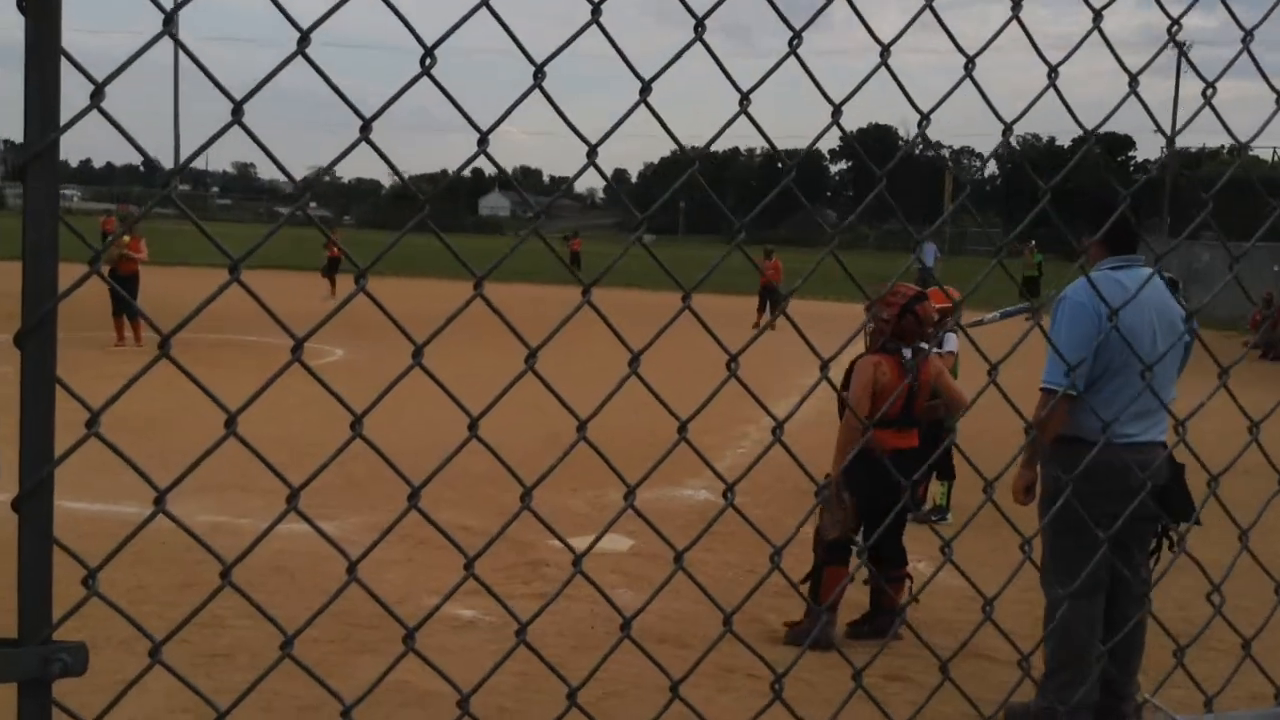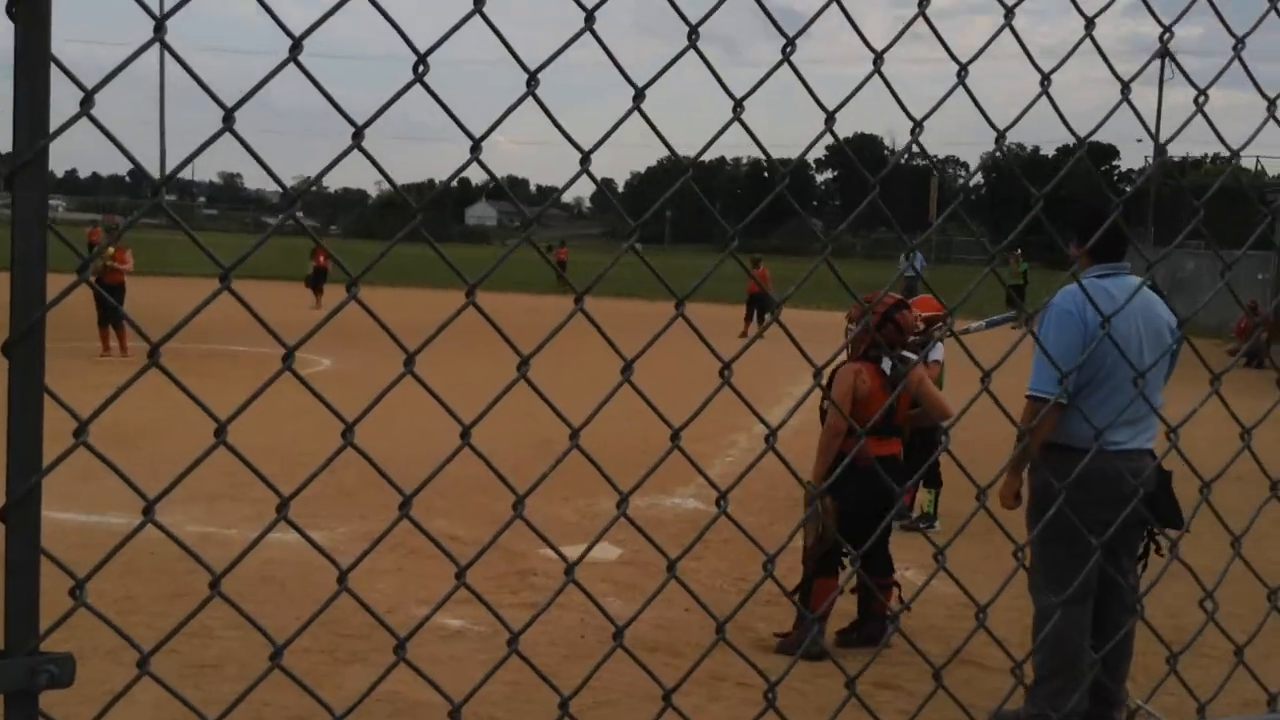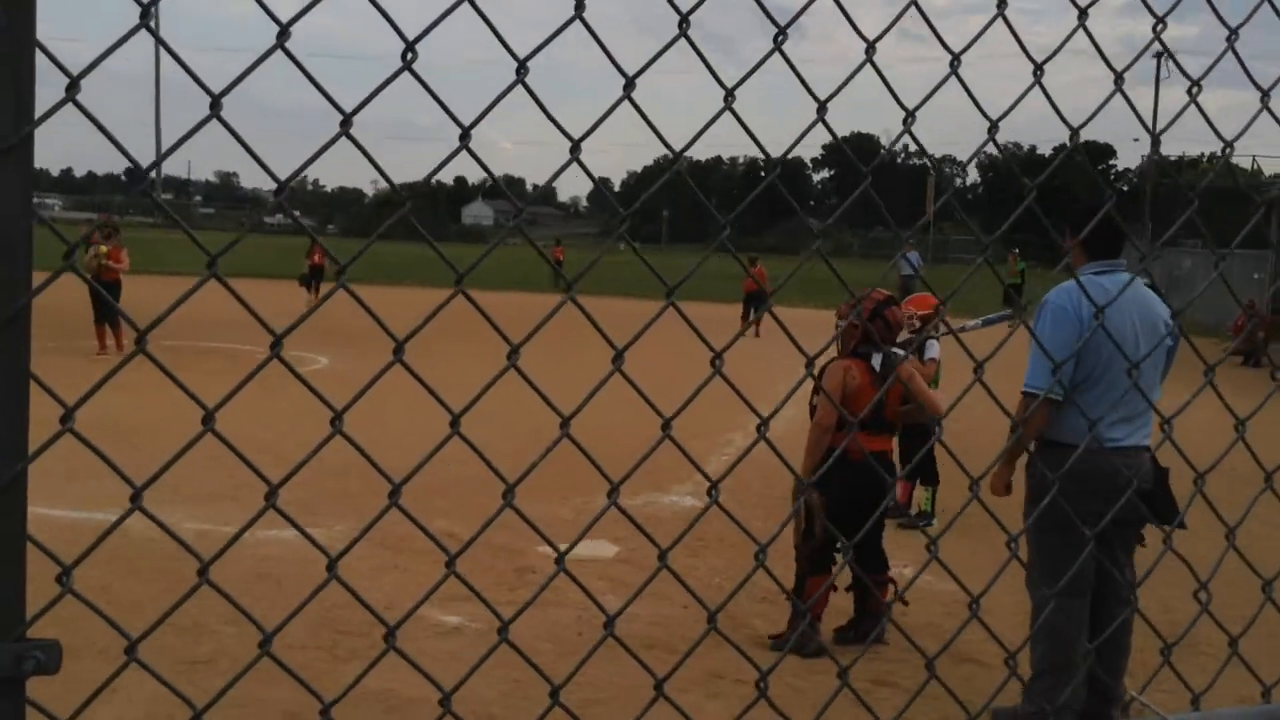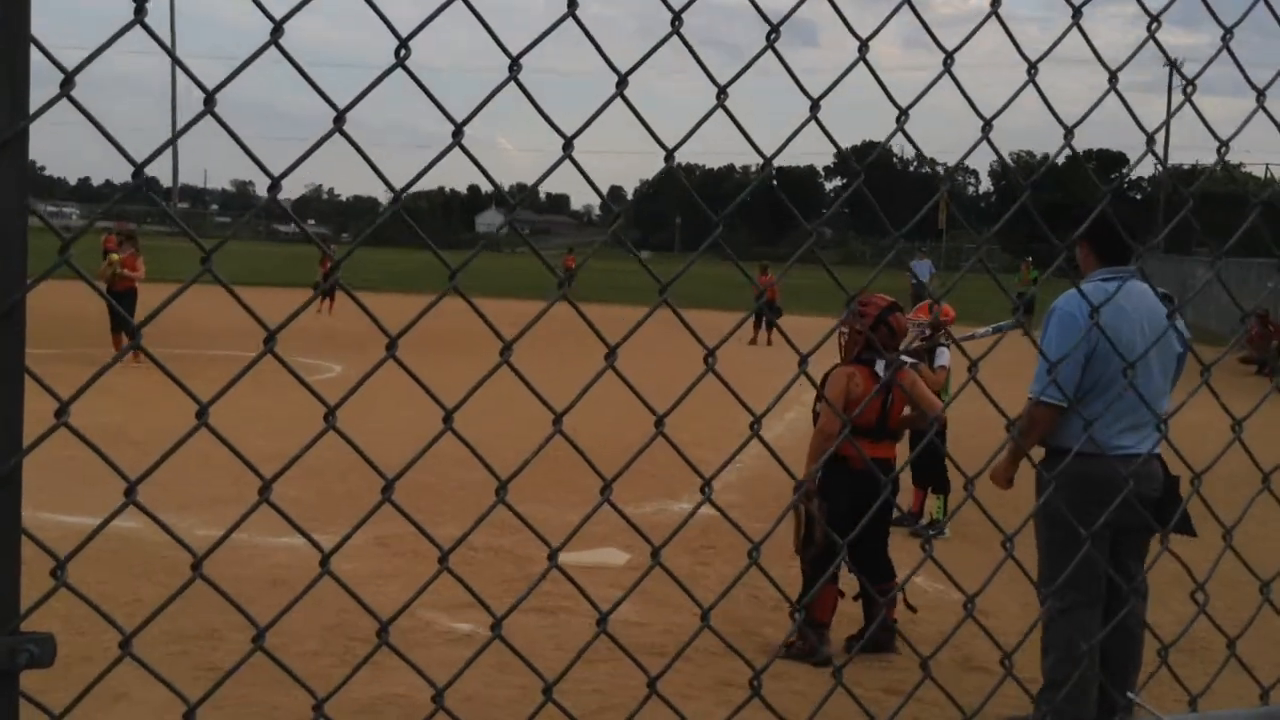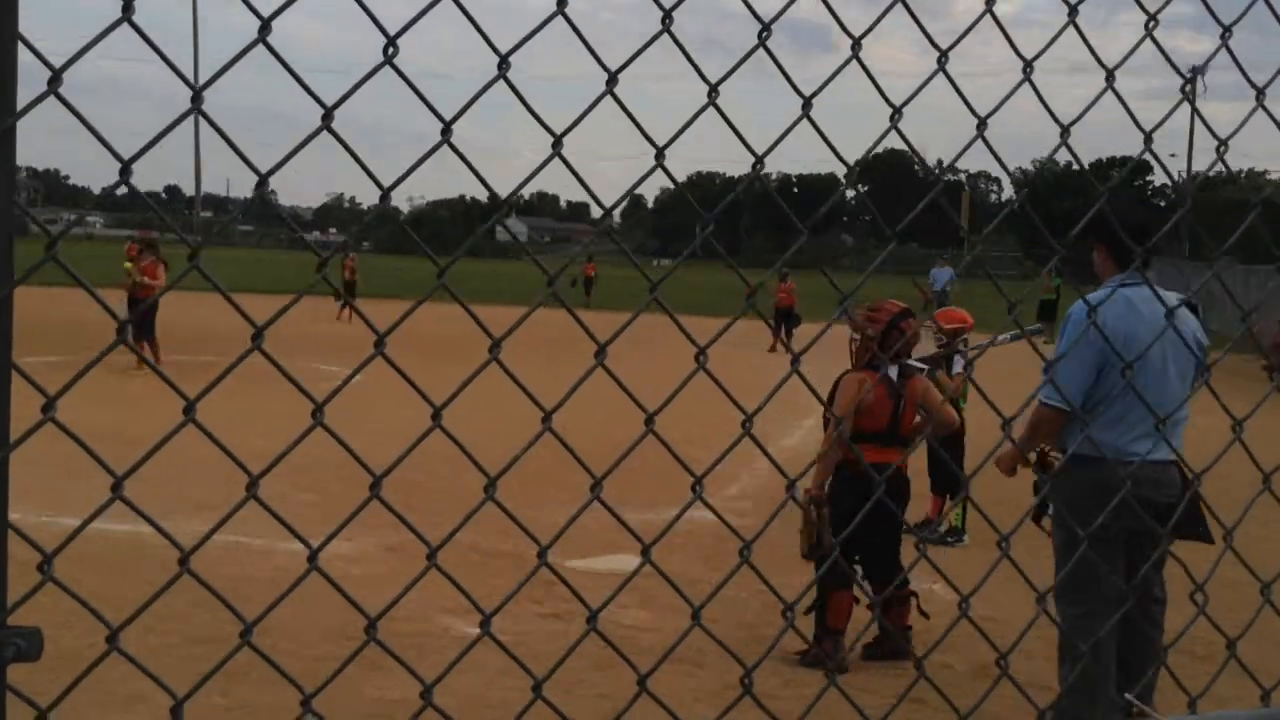
dt=0.1s
person 1, frame 1
left shoulder: (1085, 295)
right shoulder: (1173, 302)
left elbow: (1060, 394)
right elbow: (1163, 383)
left wrist: (1029, 464)
left hip: (1087, 461)
right hip: (1150, 462)
left knee: (1075, 589)
right knee: (1129, 585)
person 1, frame 2
left shoulder: (1073, 302)
right shoulder: (1160, 309)
left elbow: (1047, 402)
right elbow: (1150, 391)
left wrist: (1016, 470)
left hip: (1075, 469)
right hip: (1137, 468)
left knee: (1063, 595)
right knee: (1118, 592)
person 1, frame 3
left shoulder: (1069, 299)
right shoulder: (1157, 305)
left elbow: (1043, 397)
right elbow: (1150, 386)
left wrist: (1008, 462)
left hip: (1074, 465)
right hip: (1134, 466)
left knee: (1063, 593)
right knee: (1116, 589)
person 1, frame 4
left shoulder: (1077, 305)
right shoulder: (1165, 312)
left elbow: (1048, 403)
right elbow: (1160, 393)
left wrist: (1011, 459)
left hip: (1081, 472)
right hip: (1143, 472)
left knee: (1071, 600)
right knee: (1127, 595)
person 1, frame 5
left shoulder: (1093, 310)
right shoulder: (1184, 316)
left elbow: (1058, 405)
right elbow: (1176, 396)
left wrist: (1017, 452)
left hip: (1097, 477)
right hip: (1163, 479)
left knee: (1089, 608)
right knee: (1144, 604)
person 2, frame 1
left shoulder: (871, 363)
right shoulder: (928, 364)
left elbow: (854, 422)
right elbow: (959, 404)
left wrist: (836, 472)
left hip: (870, 463)
right hip: (907, 463)
left knee: (835, 538)
right knee: (888, 540)
left ankle: (819, 623)
right ankle: (884, 617)
person 2, frame 2
left shoulder: (852, 371)
right shoulder: (910, 372)
left elbow: (835, 429)
right elbow: (942, 413)
left wrist: (816, 479)
left hip: (853, 471)
right hip: (889, 471)
left knee: (824, 549)
right knee: (874, 549)
left ankle: (809, 633)
right ankle: (873, 625)
person 2, frame 3
left shoulder: (842, 368)
right shoulder: (900, 368)
left elbow: (824, 424)
right elbow: (935, 407)
left wrist: (806, 474)
left hip: (842, 467)
right hip: (881, 467)
left knee: (817, 546)
right knee: (868, 545)
left ankle: (806, 630)
right ankle: (871, 623)
person 2, frame 4
left shoulder: (845, 374)
right shoulder: (903, 375)
left elbow: (827, 431)
right elbow: (937, 414)
left wrist: (807, 480)
left hip: (844, 474)
right hip: (883, 474)
left knee: (820, 554)
right knee: (873, 553)
left ankle: (814, 639)
right ankle: (882, 631)
person 2, frame 5
left shoulder: (856, 380)
right shoulder: (915, 381)
left elbow: (837, 437)
right elbow: (949, 421)
left wrist: (817, 485)
left hip: (856, 479)
right hip: (895, 480)
left knee: (836, 560)
right knee: (886, 559)
left ankle: (829, 646)
right ankle: (897, 637)
person 3, frame 1
left shoulder: (949, 337)
left elbow: (945, 368)
left wrist: (927, 349)
left knee: (941, 453)
right knee: (924, 451)
left ankle: (942, 508)
right ankle: (918, 498)
person 3, frame 2
left shoulder: (935, 345)
right shoulder: (915, 345)
left elbow: (931, 377)
left wrist: (913, 358)
right wrist: (903, 355)
right hip: (912, 409)
left knee: (928, 461)
right knee: (910, 459)
left ankle: (930, 515)
right ankle: (906, 507)
person 3, frame 3
left shoulder: (930, 343)
right shoulder: (911, 342)
left elbow: (927, 375)
left wrist: (908, 355)
left knee: (925, 459)
right knee: (907, 456)
left ankle: (927, 513)
right ankle: (903, 503)
person 3, frame 4
left shoulder: (940, 351)
right shoulder: (921, 349)
left elbow: (936, 383)
left wrist: (918, 362)
left knee: (935, 467)
right knee: (918, 465)
left ankle: (939, 522)
right ankle: (915, 512)
person 3, frame 5
left shoulder: (959, 357)
right shoulder: (939, 357)
left elbow: (955, 391)
left wrist: (937, 370)
left knee: (954, 474)
right knee: (936, 472)
left ankle: (958, 529)
right ankle: (934, 519)
